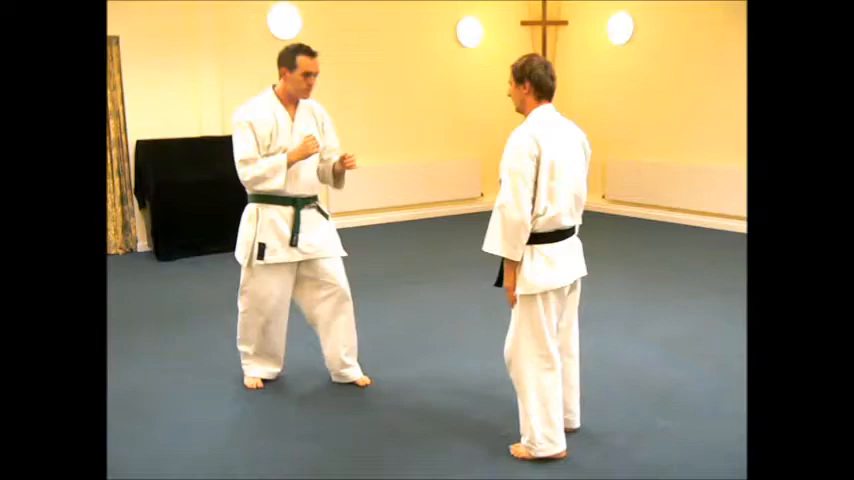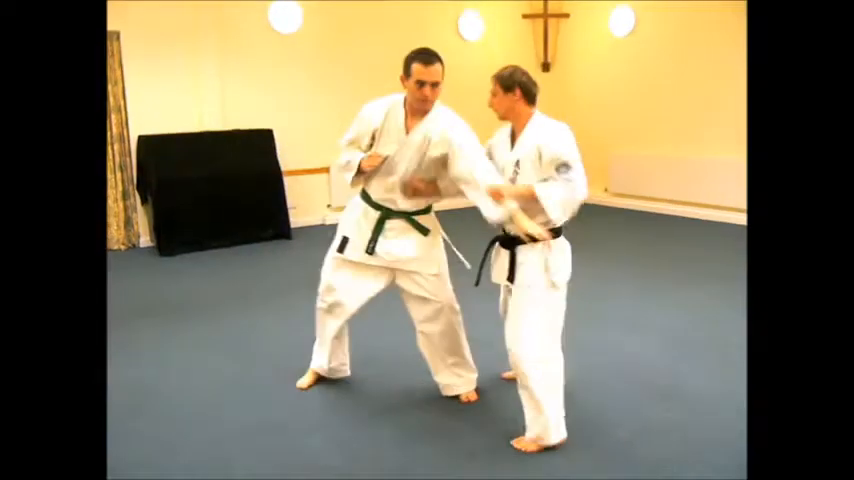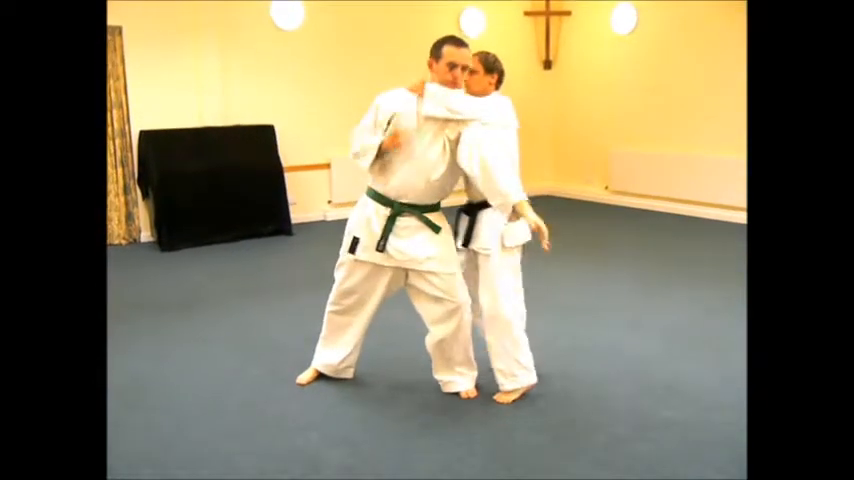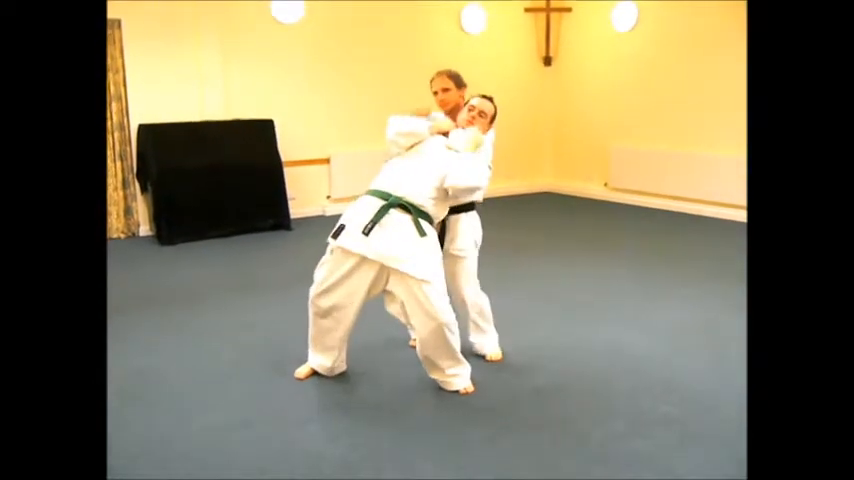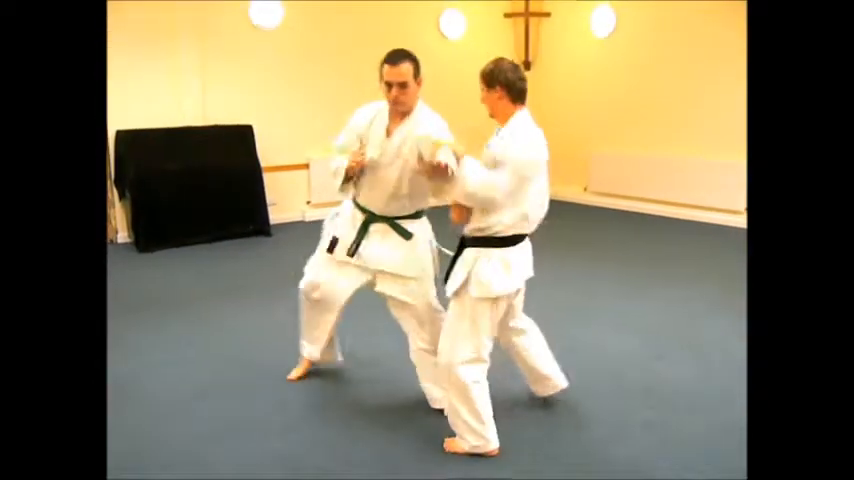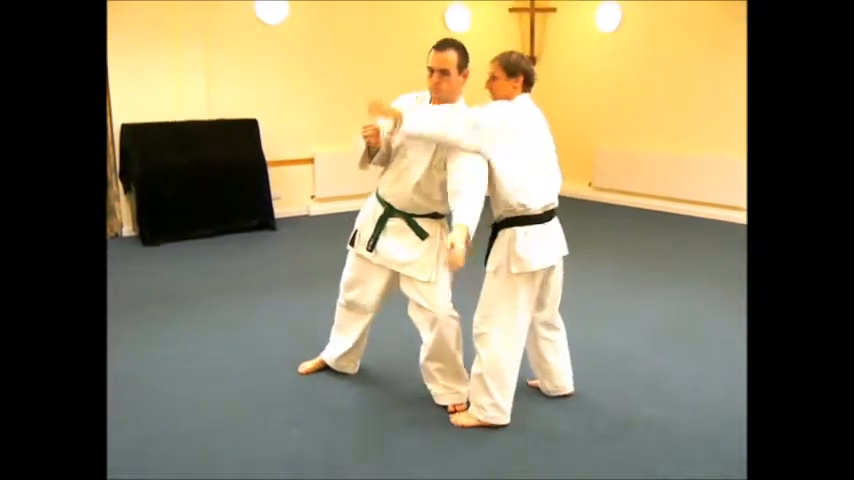
dt=0.7s
person 1, frame 1
left shoulder: (525, 137)
right shoulder: (573, 132)
left elbow: (514, 208)
left wrist: (509, 263)
left hip: (538, 256)
right hip: (568, 249)
left knee: (530, 351)
right knee: (562, 343)
left ankle: (544, 440)
right ankle: (565, 416)
person 1, frame 2
left shoulder: (552, 134)
right shoulder: (501, 137)
left elbow: (574, 187)
left wrist: (519, 192)
left hip: (542, 253)
right hip: (512, 249)
left knee: (531, 342)
right knee: (515, 324)
left ankle: (546, 430)
right ankle: (525, 371)
person 1, frame 3
left shoulder: (498, 107)
right shoulder: (466, 112)
left elbow: (455, 103)
left wrist: (421, 89)
left hip: (496, 220)
right hip: (477, 217)
left knee: (498, 300)
right knee: (477, 293)
left ankle: (516, 376)
right ankle: (509, 359)
person 1, frame 4
left shoulder: (481, 131)
right shoulder: (430, 123)
right elbow: (398, 134)
left hip: (459, 221)
left knee: (466, 289)
left ankle: (486, 341)
person 1, frame 5
left shoulder: (519, 138)
right shoulder: (519, 134)
left elbow: (489, 190)
left wrist: (460, 161)
right wrist: (464, 206)
left hip: (490, 257)
right hip: (508, 251)
left knee: (461, 350)
right knee: (512, 325)
left ankle: (478, 437)
right ankle: (549, 380)
person 1, frame 6
left shoulder: (506, 116)
right shoulder: (529, 117)
left elbow: (456, 124)
left wrist: (397, 115)
left hip: (521, 238)
right hip: (546, 230)
left knee: (496, 324)
right knee: (543, 315)
left ankle: (489, 409)
right ankle: (557, 380)
person 2, frame 1
left shoulder: (316, 112)
right shoulder: (251, 114)
left elbow: (324, 168)
right elbow: (249, 173)
left wrist: (339, 165)
right wrist: (291, 157)
left hip: (311, 218)
right hip: (269, 220)
left knee: (332, 293)
right knee: (263, 300)
left ankle: (344, 367)
right ankle: (258, 365)
person 2, frame 2
left shoulder: (450, 128)
right shoulder: (376, 112)
left elbow: (478, 174)
right elbow: (347, 153)
left wrist: (510, 213)
right wrist: (361, 163)
left hip: (415, 229)
right hip: (367, 219)
left knee: (437, 308)
right knee: (335, 294)
left ankle: (458, 379)
right ankle: (326, 364)
person 2, frame 3
left shoulder: (468, 117)
right shoulder: (394, 100)
left elbow: (489, 167)
right elbow: (358, 146)
left wrist: (520, 207)
right wrist: (382, 144)
left hip: (425, 227)
right hip: (375, 216)
left knee: (451, 304)
right knee: (349, 296)
left ankle: (458, 376)
right ankle: (329, 363)
person 2, frame 4
left shoulder: (476, 165)
right shoulder: (425, 135)
left elbow: (458, 181)
right elbow: (395, 129)
left wrist: (468, 145)
right wrist: (435, 127)
left hip: (413, 234)
right hip: (367, 217)
left knee: (434, 314)
right knee: (327, 295)
left ankle: (453, 374)
right ankle: (324, 361)
person 2, frame 5
left shoulder: (430, 127)
right shoulder: (365, 116)
left elbow: (443, 164)
right elbow: (342, 160)
left wrist: (441, 166)
right wrist: (350, 167)
left hip: (404, 232)
right hip: (354, 221)
left knee: (421, 311)
right knee: (318, 287)
left ankle: (446, 391)
right ankle: (317, 353)
person 2, frame 6
right shoulder: (408, 103)
left elbow: (469, 189)
right elbow: (384, 158)
left wrist: (460, 234)
right wrist: (375, 143)
left hip: (422, 232)
right hip: (379, 215)
left knee: (436, 313)
right knee: (356, 294)
left ankle: (450, 389)
right ankle: (338, 356)
